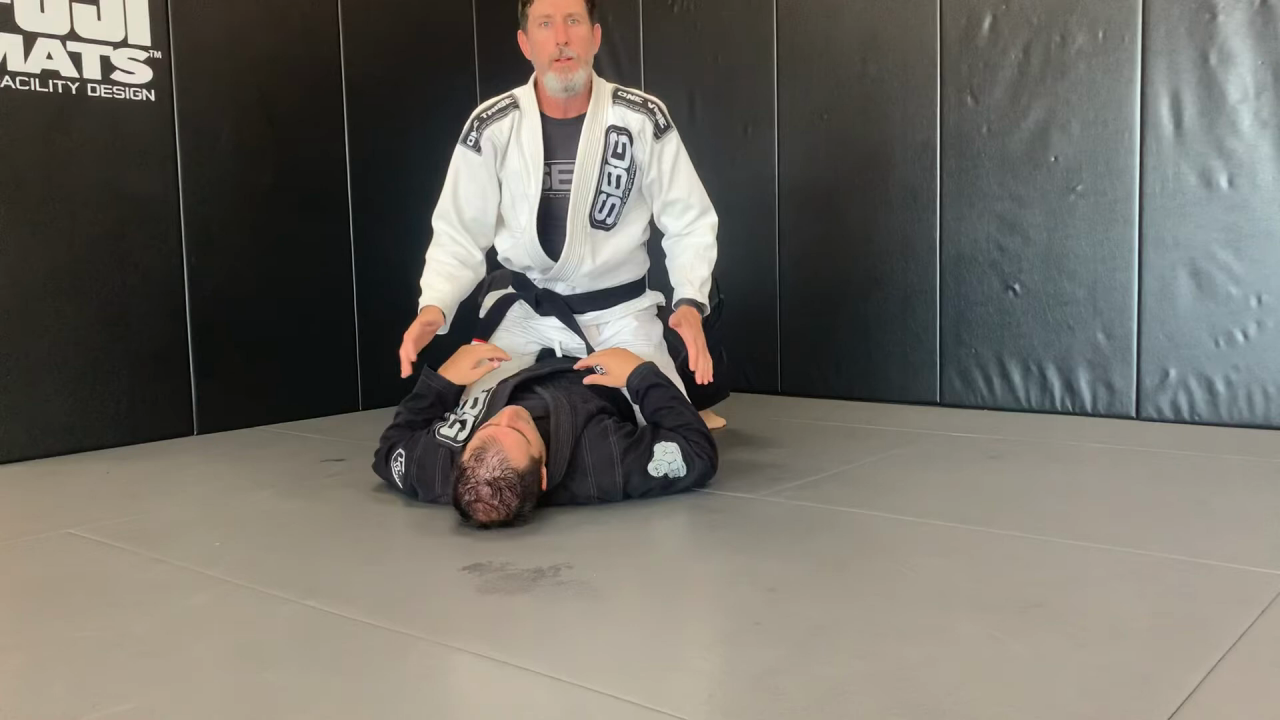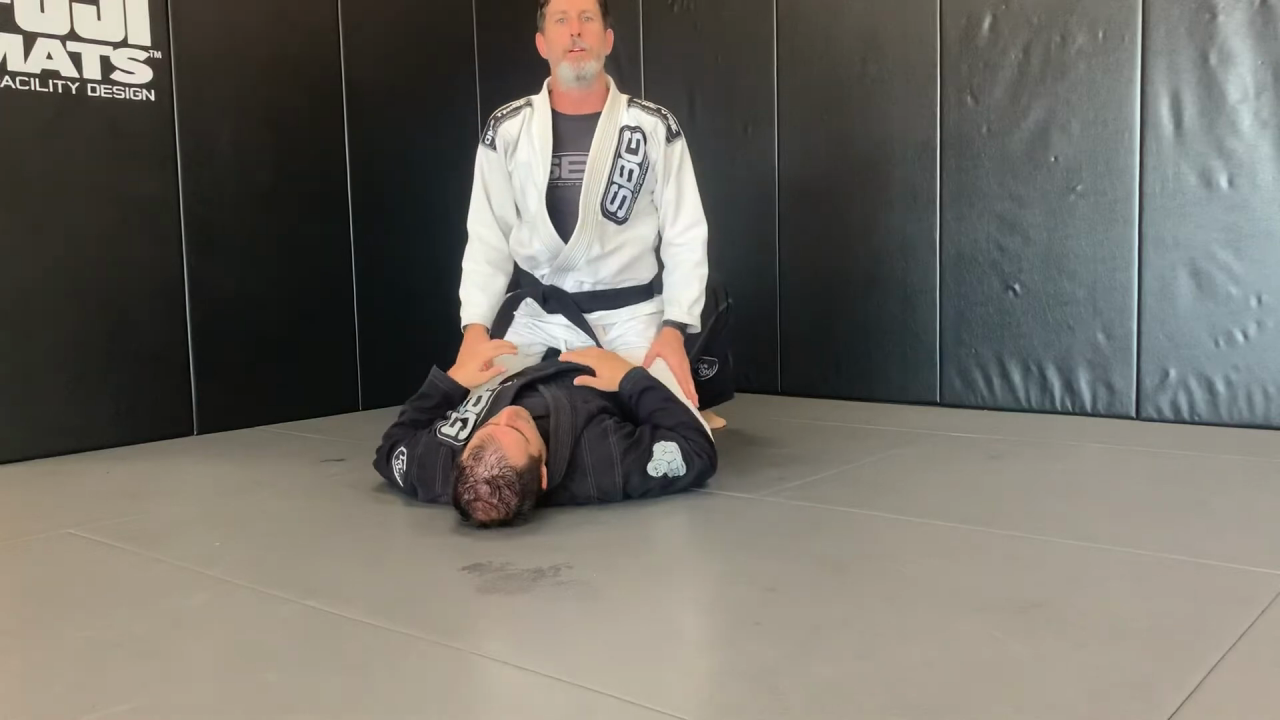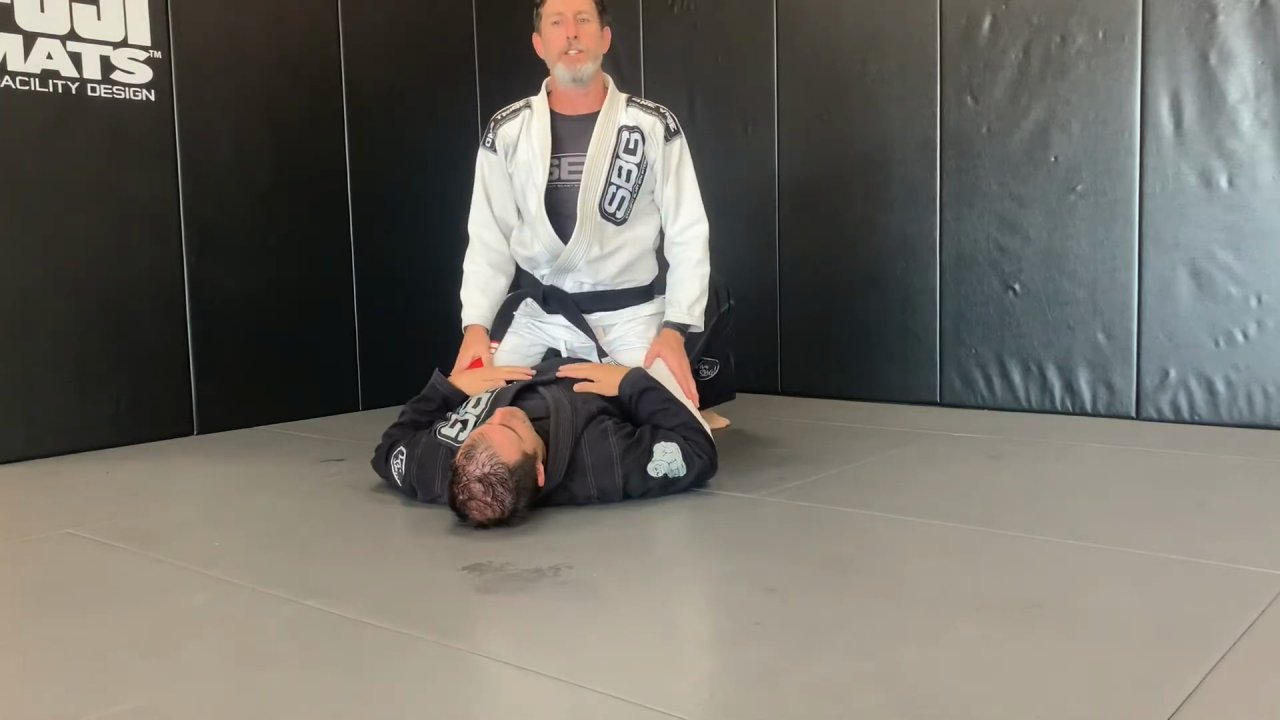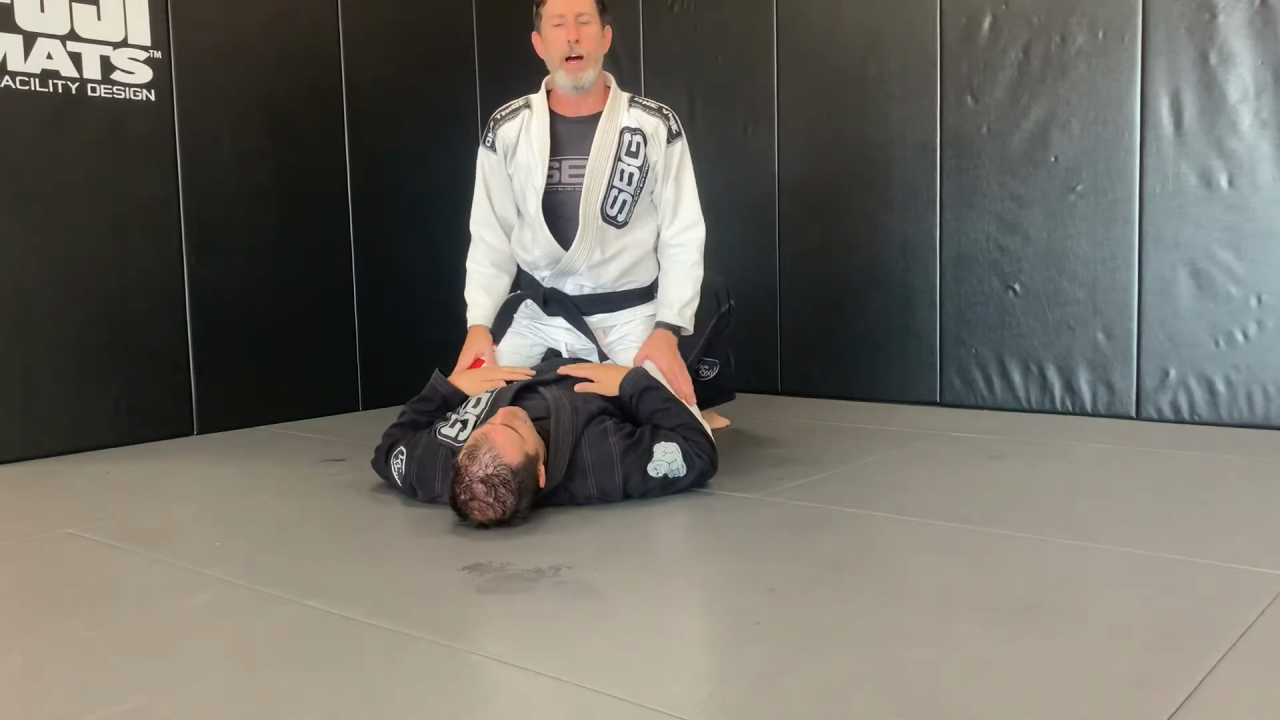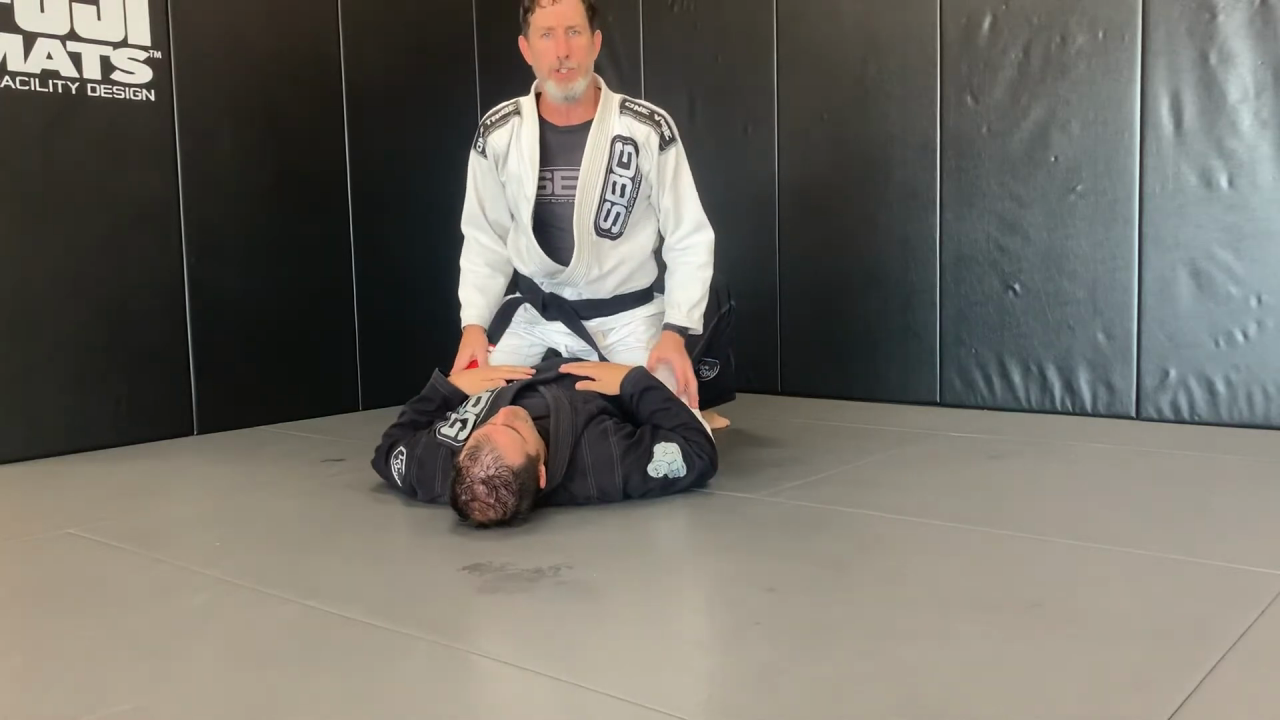
dt=0.7s
person 1, frame 1
left shoulder: (643, 121)
right shoulder: (490, 128)
left elbow: (690, 221)
right elbow: (460, 234)
left wrist: (689, 303)
right wrist: (433, 308)
left hip: (621, 313)
right hip: (527, 313)
person 1, frame 2
left shoulder: (655, 127)
right shoulder: (507, 129)
left elbow: (685, 236)
right elbow: (488, 238)
left wrist: (674, 327)
right wrist: (476, 325)
left hip: (631, 316)
right hip: (536, 315)
person 1, frame 3
left shoulder: (654, 126)
right shoulder: (507, 131)
left elbow: (687, 234)
right elbow: (490, 239)
left wrist: (676, 327)
right wrist: (475, 324)
left hip: (630, 317)
right hip: (537, 316)
person 1, frame 4
left shoulder: (655, 126)
right shoulder: (507, 129)
left elbow: (682, 236)
right elbow: (492, 238)
left wrist: (668, 328)
right wrist: (479, 324)
left hip: (630, 317)
right hip: (536, 315)
person 1, frame 5
left shoulder: (648, 129)
right shoulder: (498, 133)
left elbow: (689, 239)
right elbow: (486, 240)
left wrist: (677, 328)
right wrist: (473, 324)
left hip: (627, 320)
right hip: (535, 317)
person 2, frame 1
left shoulder: (431, 469)
right shoulder: (603, 465)
left elbow: (390, 450)
right elbow: (699, 456)
left wrist: (442, 379)
right wrist: (641, 374)
person 2, frame 2
left shoulder: (432, 468)
right shoulder: (606, 465)
left elbow: (391, 450)
right elbow: (698, 455)
left wrist: (450, 381)
right wrist: (633, 378)
person 2, frame 3
left shoulder: (430, 469)
right shoulder: (604, 465)
left elbow: (389, 450)
right elbow: (700, 455)
left wrist: (450, 386)
right wrist: (633, 381)
person 2, frame 4
left shoulder: (432, 468)
right shoulder: (604, 466)
left elbow: (389, 450)
right elbow: (700, 456)
left wrist: (448, 386)
right wrist: (633, 381)
person 2, frame 5
left shoulder: (431, 469)
right shoulder: (604, 466)
left elbow: (388, 451)
right elbow: (699, 455)
left wrist: (449, 386)
right wrist: (635, 380)
